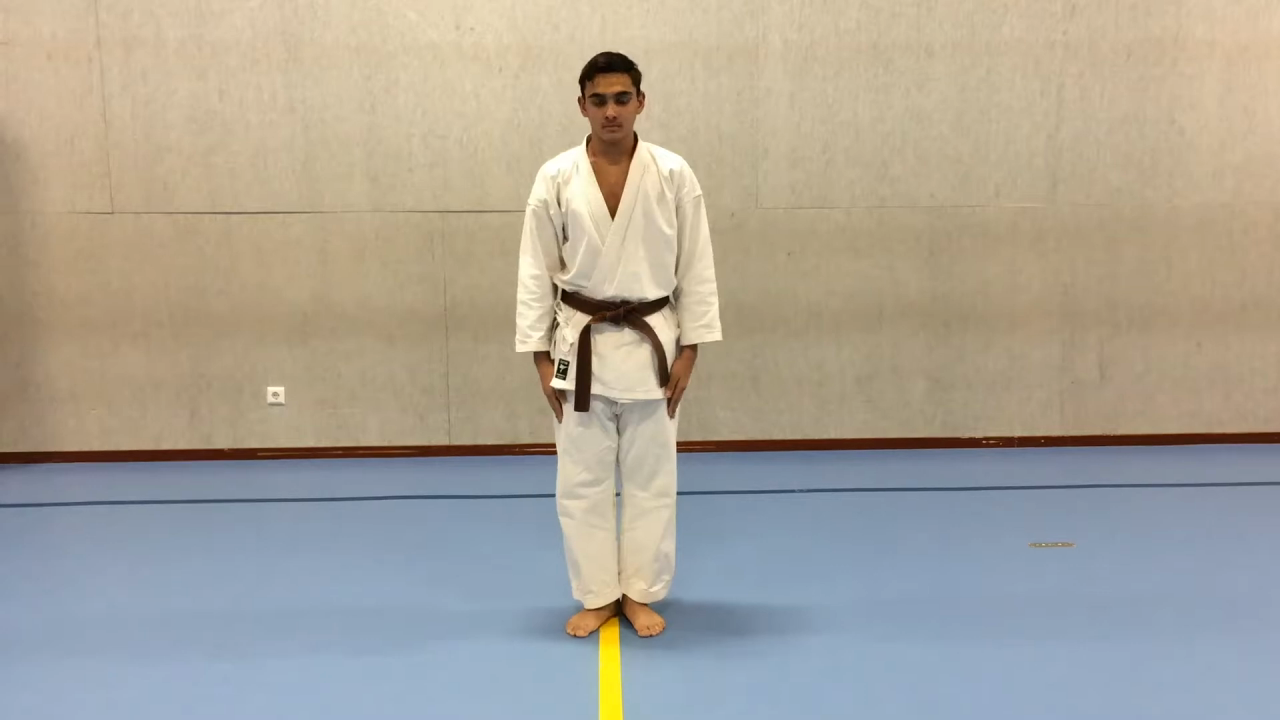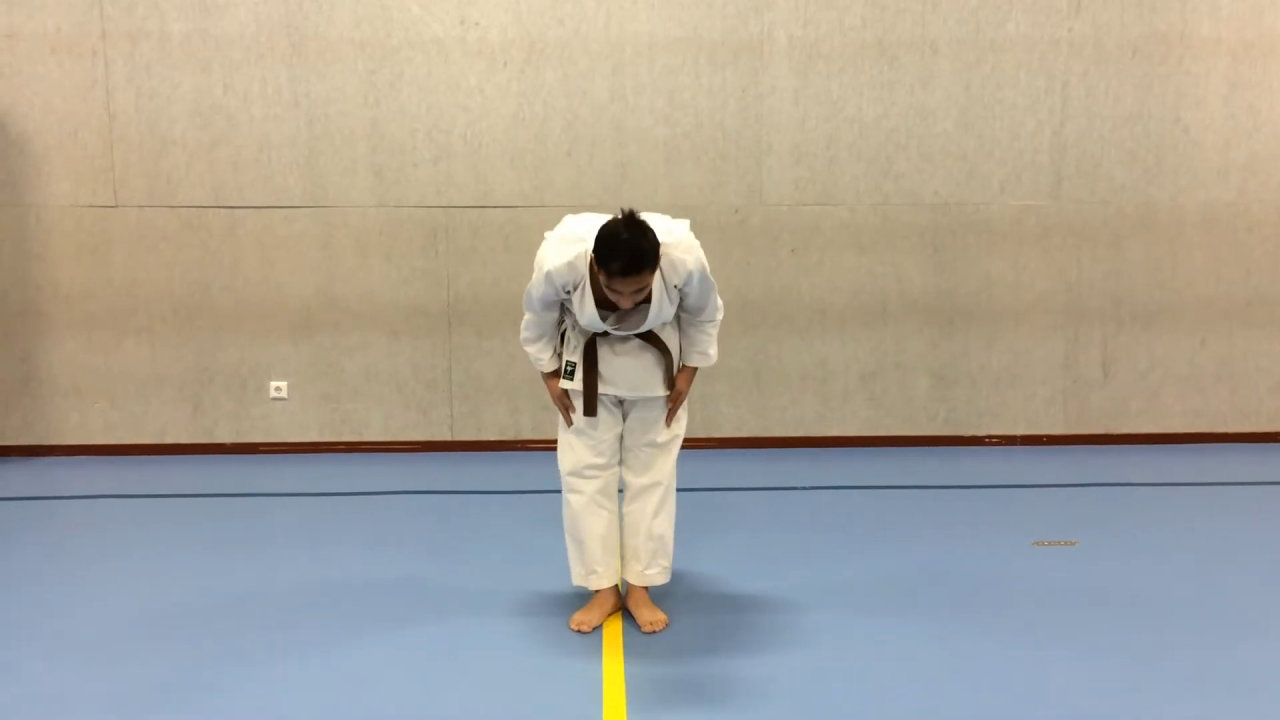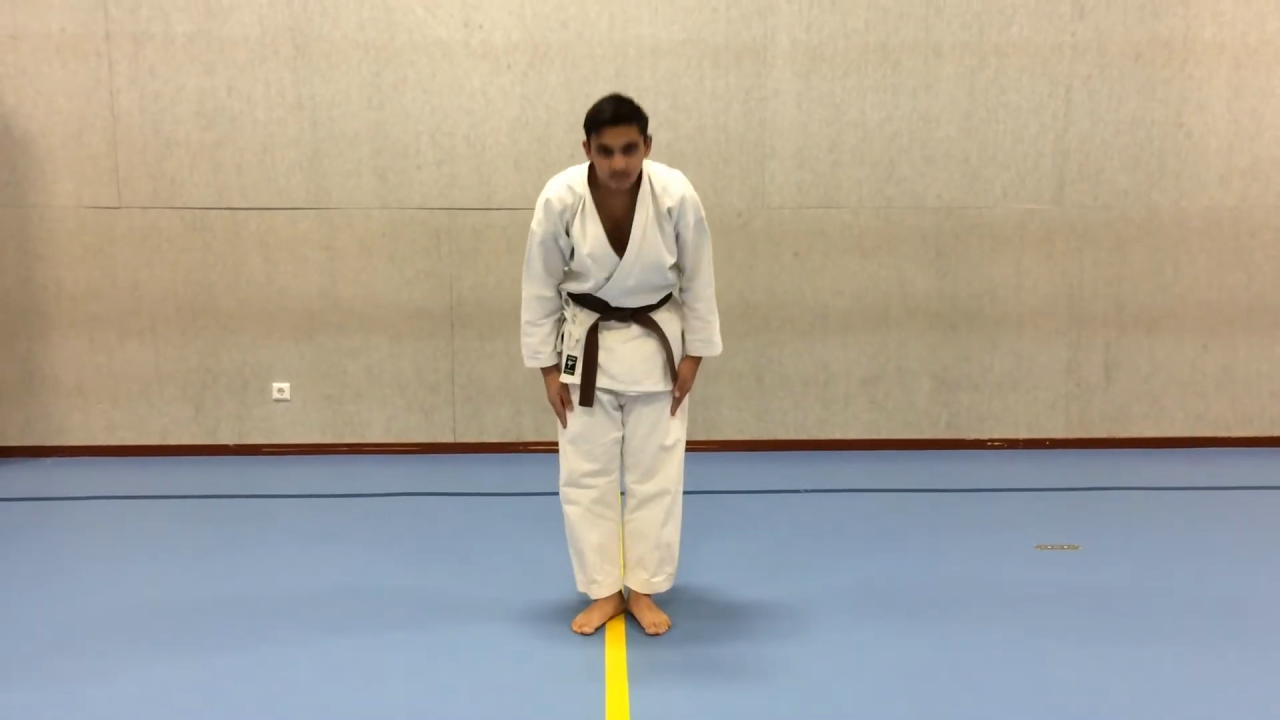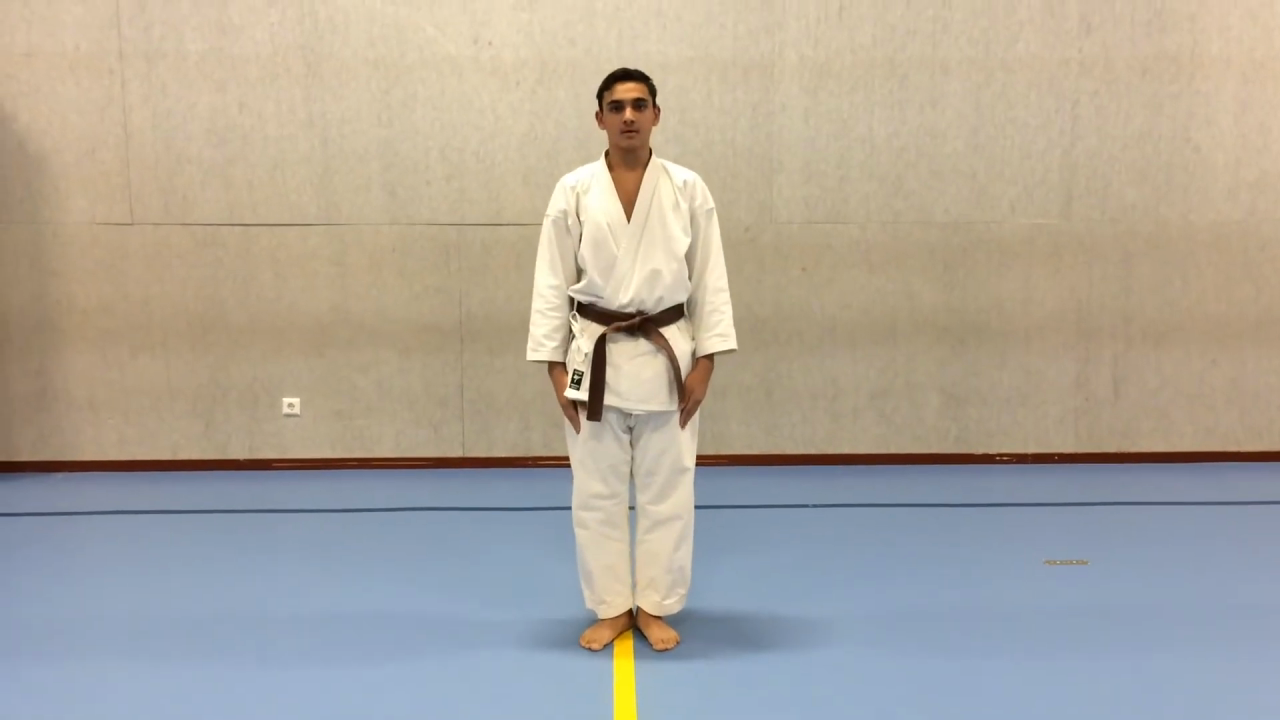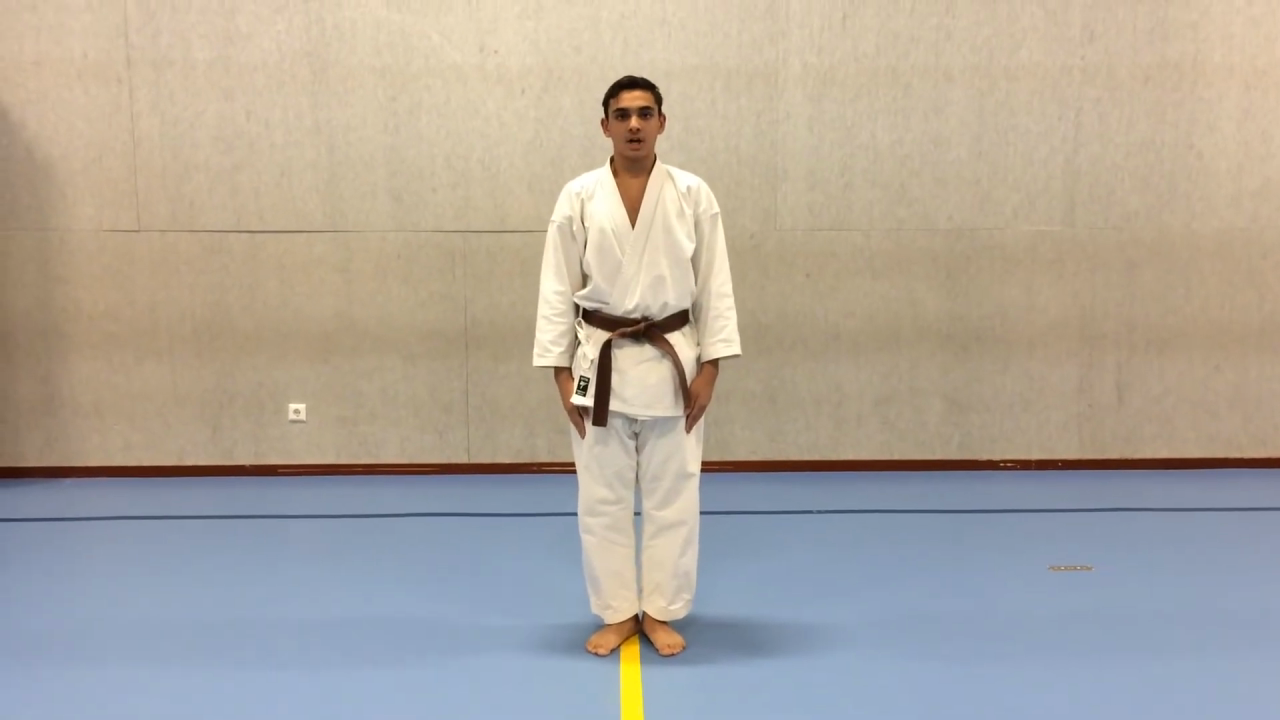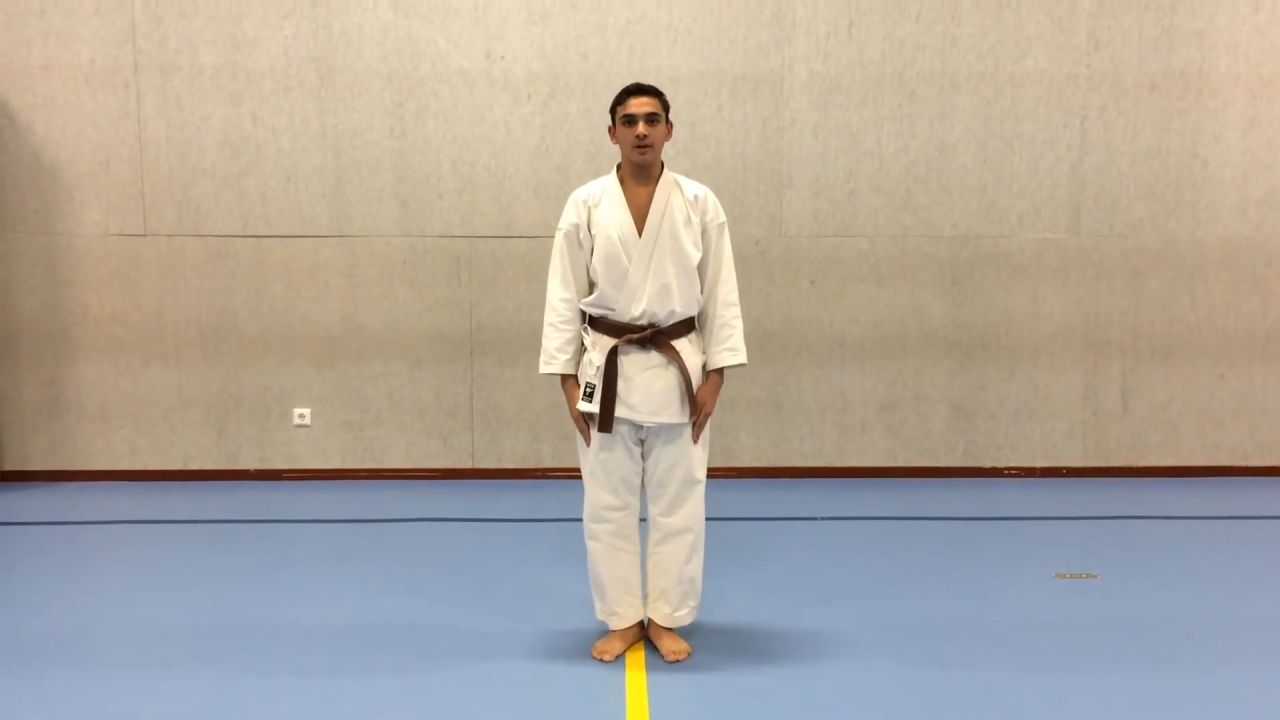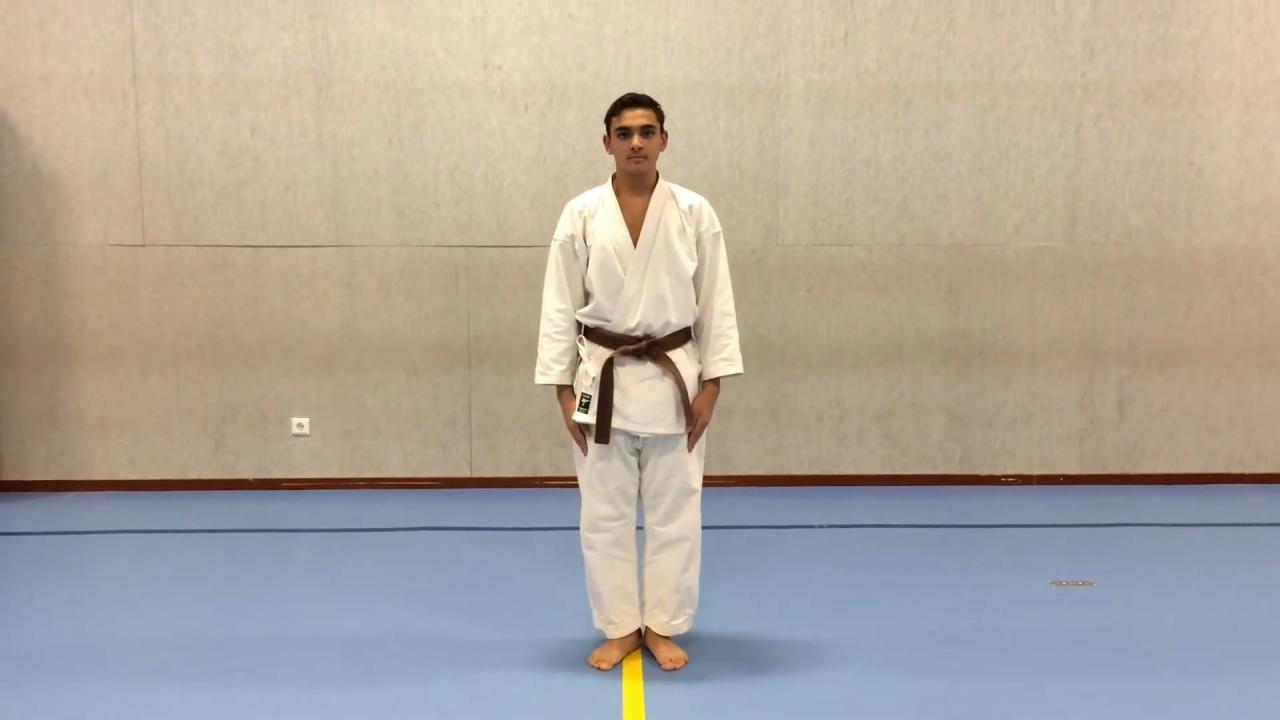
dt=0.7s
person 1, frame 1
left shoulder: (673, 174)
right shoulder: (556, 178)
left elbow: (696, 269)
right elbow: (536, 272)
left wrist: (689, 351)
right wrist: (541, 356)
left hip: (651, 343)
right hip: (581, 343)
left knee: (651, 478)
right knee: (582, 480)
left ankle: (639, 594)
right ankle: (597, 596)
person 1, frame 2
left shoulder: (686, 258)
right shoulder: (558, 261)
left elbow: (705, 313)
right elbow: (538, 318)
left wrist: (688, 371)
right wrist: (551, 376)
left hip: (656, 353)
right hip: (587, 353)
left knee: (652, 468)
right knee: (585, 468)
left ankle: (640, 587)
right ankle: (602, 588)
person 1, frame 3
left shoulder: (677, 196)
right shoulder: (559, 199)
left elbow: (698, 282)
right elbow: (540, 288)
left wrist: (693, 357)
right wrist: (547, 367)
left hip: (656, 340)
right hip: (587, 340)
left knee: (656, 472)
right knee: (587, 472)
left ankle: (643, 590)
right ankle: (603, 590)
person 1, frame 4
left shoulder: (687, 188)
right shoulder: (573, 190)
left elbow: (709, 278)
right elbow: (552, 282)
left wrist: (705, 361)
right wrist: (555, 366)
left hip: (666, 354)
right hip: (596, 354)
left knee: (667, 490)
right knee: (597, 491)
left ankle: (655, 607)
right ankle: (610, 607)
person 1, frame 5
left shoulder: (692, 193)
right shoulder: (579, 196)
left elbow: (714, 284)
right elbow: (558, 287)
left wrist: (709, 366)
right wrist: (562, 371)
left hip: (671, 360)
right hip: (601, 361)
left knee: (672, 496)
right knee: (602, 497)
left ankle: (661, 611)
right ankle: (617, 612)
person 1, frame 6
left shoulder: (699, 202)
right shoulder: (585, 203)
left elbow: (719, 293)
right elbow: (564, 295)
left wrist: (715, 375)
right wrist: (568, 379)
left hip: (677, 367)
right hip: (607, 368)
left knee: (678, 503)
right knee: (608, 503)
left ankle: (666, 618)
right ankle: (621, 619)
person 1, frame 7
left shoulder: (694, 212)
right shoulder: (581, 214)
left elbow: (716, 303)
right elbow: (561, 307)
left wrist: (711, 385)
right wrist: (564, 390)
left hip: (673, 378)
right hip: (603, 378)
left knee: (674, 512)
right knee: (605, 513)
left ankle: (663, 627)
right ankle: (619, 628)
